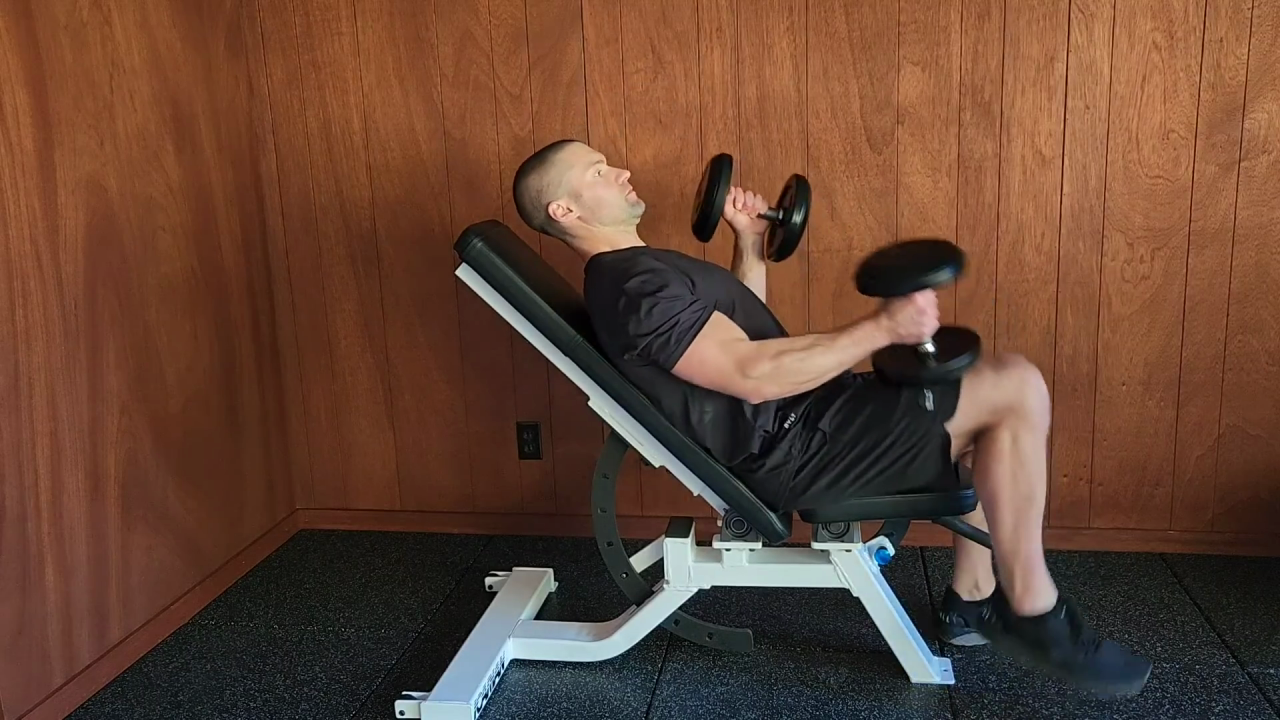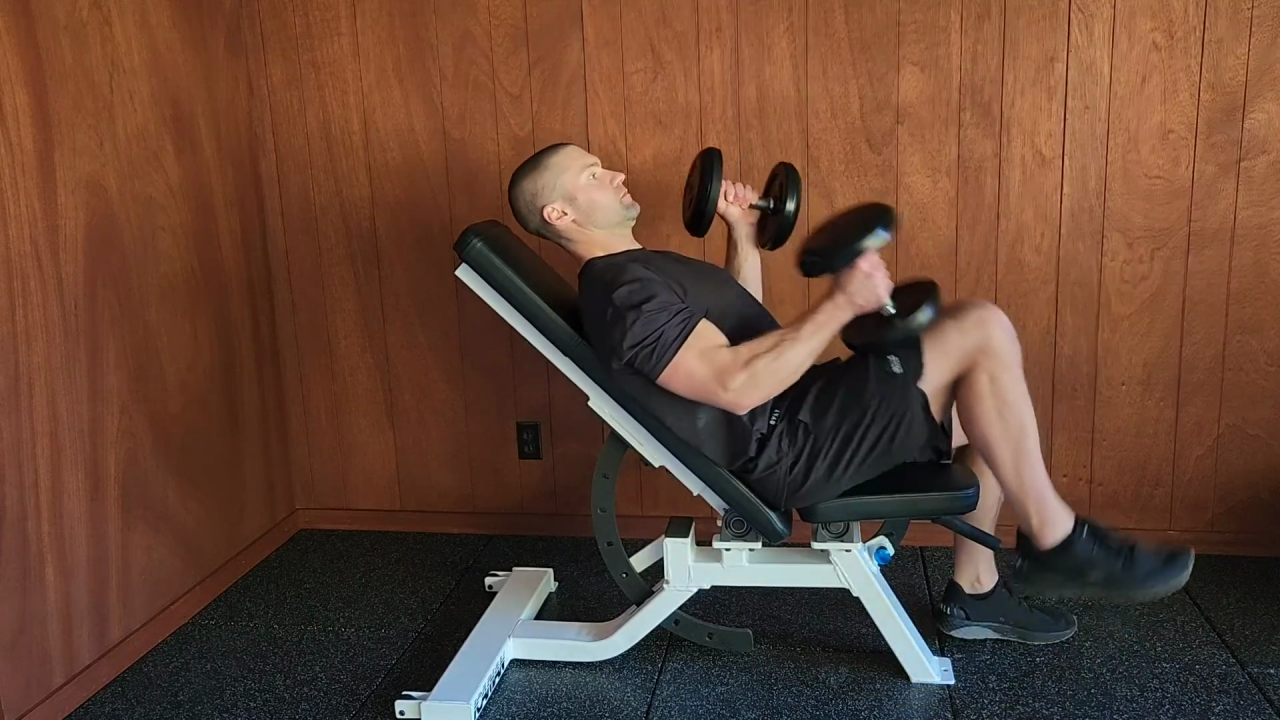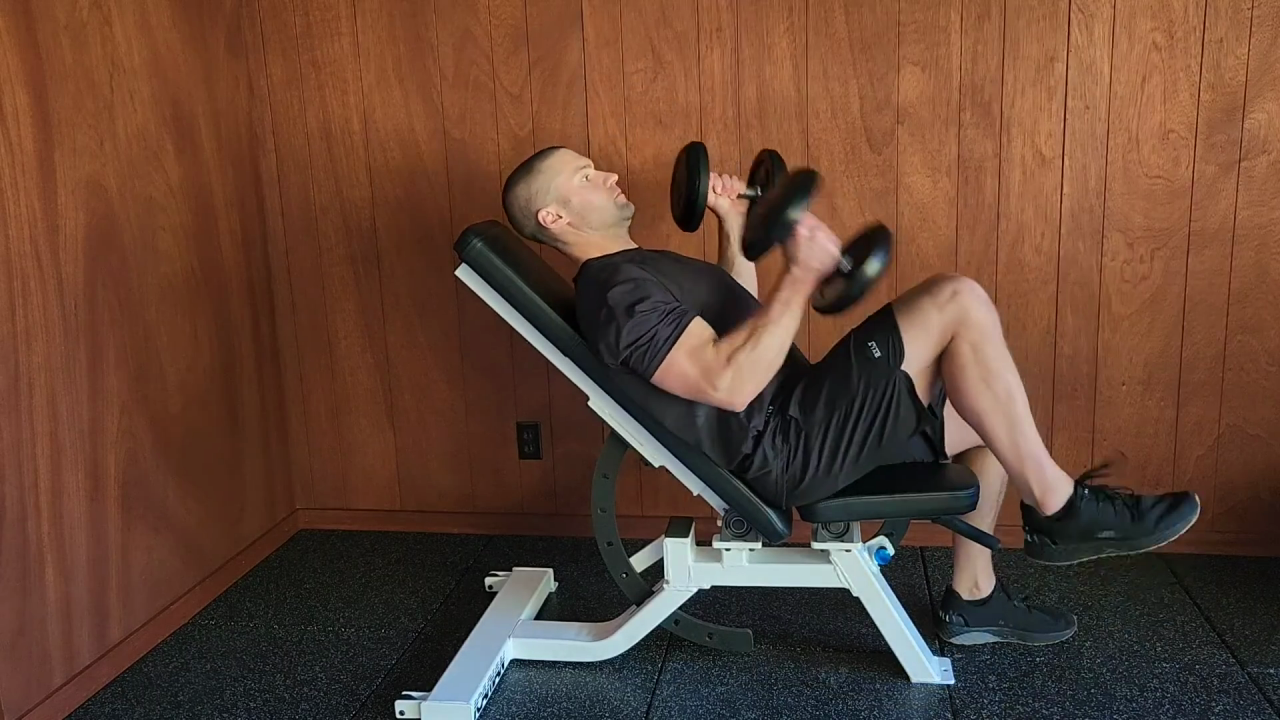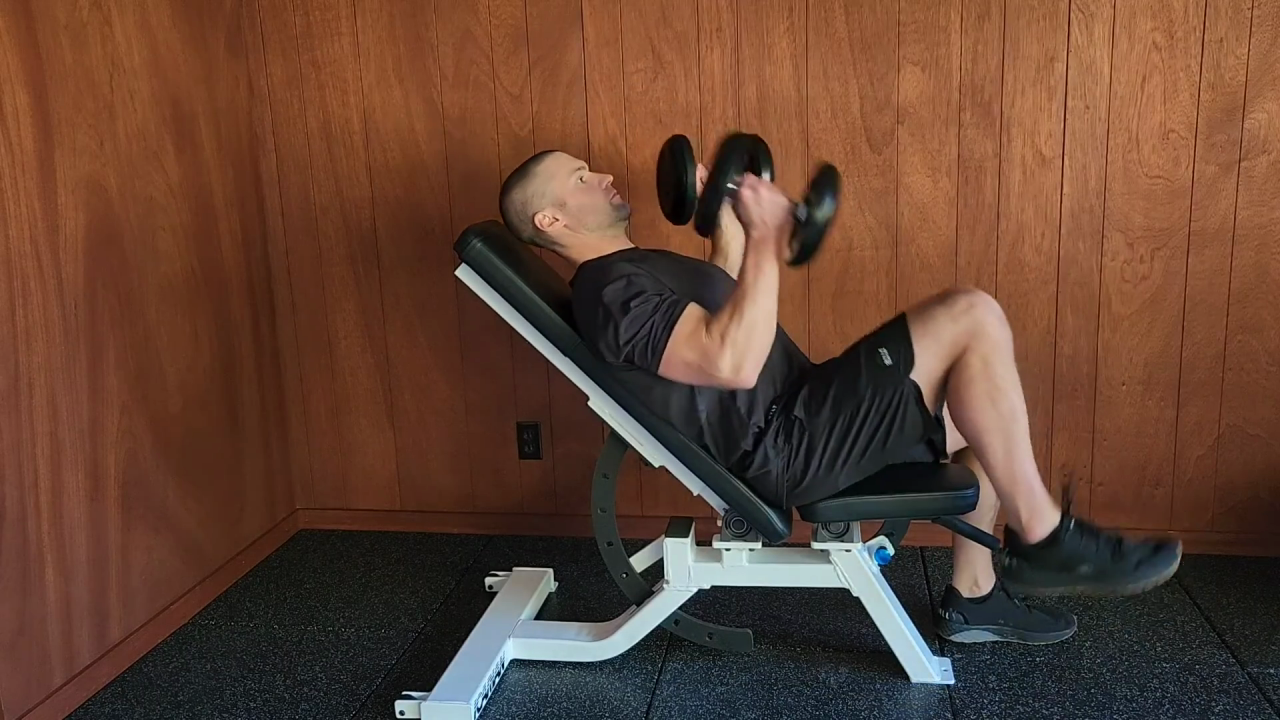
dt=0.1s
person 1, frame 1
left shoulder: (638, 271)
right shoulder: (631, 290)
right elbow: (755, 375)
left wrist: (749, 243)
right wrist: (884, 326)
left hip: (798, 418)
right hip: (791, 449)
left knee: (997, 398)
right knee: (1017, 391)
left ankle: (973, 598)
right ankle: (1032, 610)
person 1, frame 2
left shoulder: (639, 271)
right shoulder: (621, 294)
right elbow: (741, 386)
left wrist: (743, 236)
right wrist: (843, 303)
left hip: (799, 423)
right hip: (790, 449)
left knee: (989, 420)
right knee: (983, 330)
left ankle: (974, 592)
right ankle: (1055, 542)
person 1, frame 3
left shoulder: (636, 270)
right shoulder: (615, 295)
right elbow: (731, 383)
left wrist: (732, 228)
right wrist: (802, 275)
left hip: (794, 420)
right hip: (786, 449)
left knee: (987, 425)
right knee: (959, 301)
left ankle: (972, 598)
right ankle: (1059, 511)
person 1, frame 4
left shoulder: (633, 270)
right shoulder: (613, 297)
left elbow: (723, 315)
right elbow: (736, 364)
left wrist: (726, 218)
right wrist: (766, 238)
left hip: (798, 414)
right hip: (787, 445)
left knee: (986, 420)
right knee: (972, 315)
left ankle: (971, 600)
right ankle: (1042, 541)
